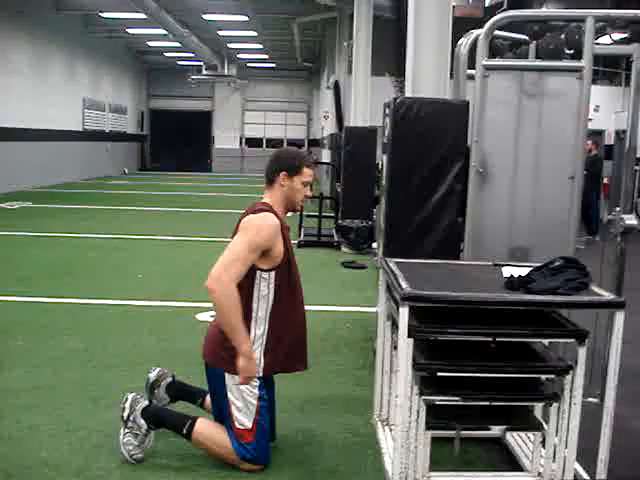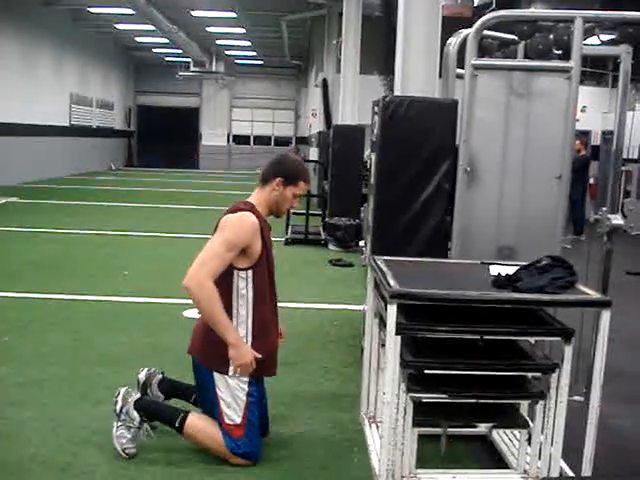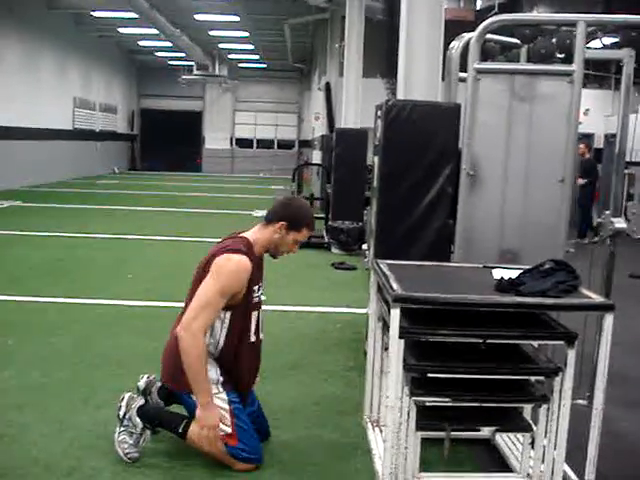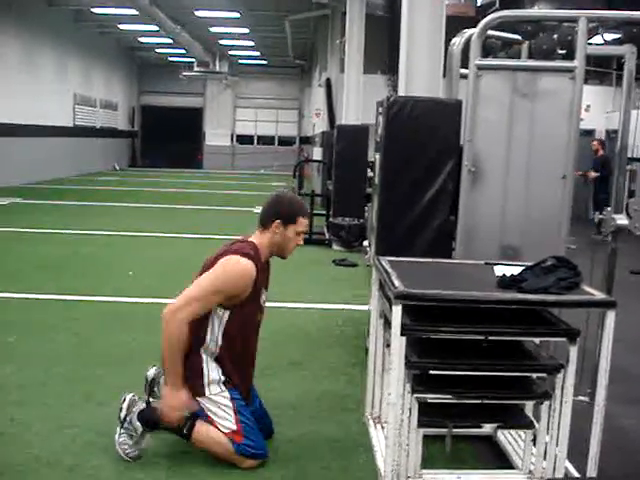
dt=0.7s
person 1, frame 1
left shoulder: (272, 221)
right shoulder: (264, 222)
right elbow: (218, 283)
right wrist: (245, 351)
left hip: (249, 351)
right hip: (237, 355)
left knee: (260, 429)
right knee: (253, 458)
left ankle: (170, 388)
right ankle: (150, 413)
person 1, frame 2
left shoulder: (256, 221)
right shoulder: (244, 221)
right elbow: (196, 281)
left wrist: (268, 322)
right wrist: (235, 343)
left hip: (234, 346)
right hip: (225, 351)
left knee: (257, 426)
right knee: (243, 452)
left ankle: (161, 386)
right ankle: (142, 406)
person 1, frame 3
left shoulder: (249, 252)
right shoulder: (237, 262)
right elbow: (188, 330)
left wrist: (247, 369)
right wrist: (205, 404)
left hip: (221, 362)
right hip: (199, 367)
left knee: (260, 432)
right knee: (247, 457)
left ankle: (161, 393)
right ankle: (145, 413)
person 1, frame 4
left shoulder: (256, 259)
right shoulder: (241, 266)
right elbow: (174, 316)
right wrist: (174, 387)
left hip: (221, 362)
right hip: (200, 367)
left knee: (263, 431)
right knee: (251, 454)
left ankle: (163, 386)
right ankle: (145, 415)
